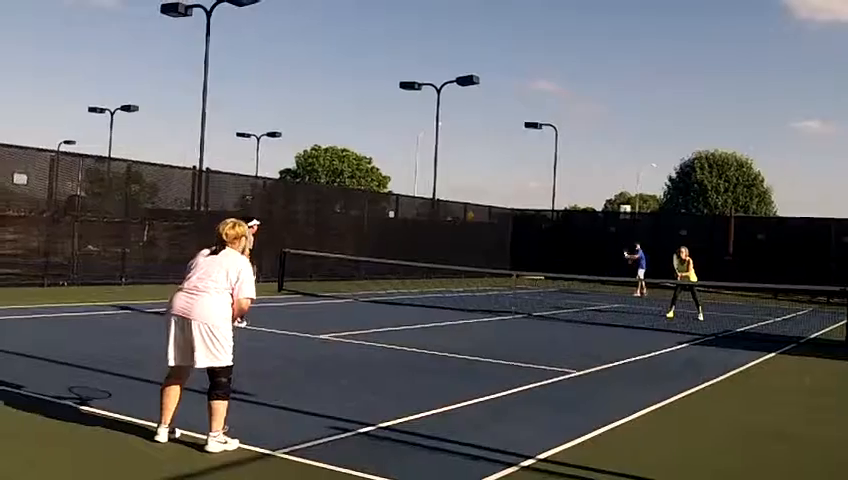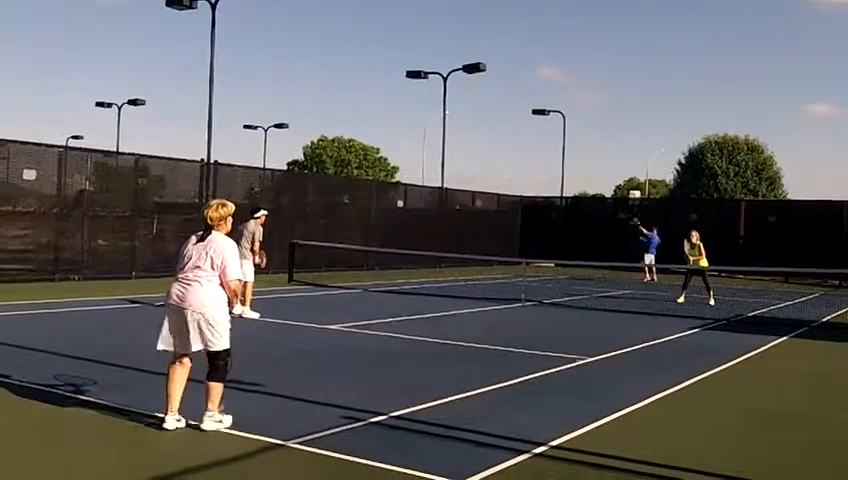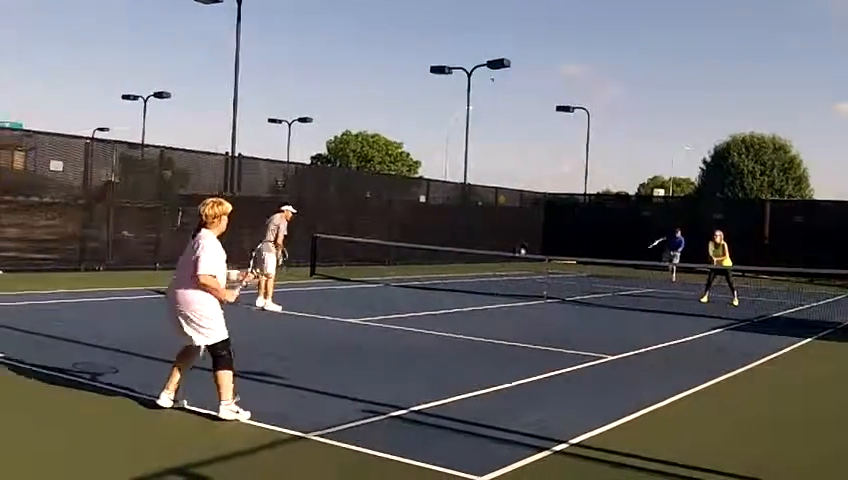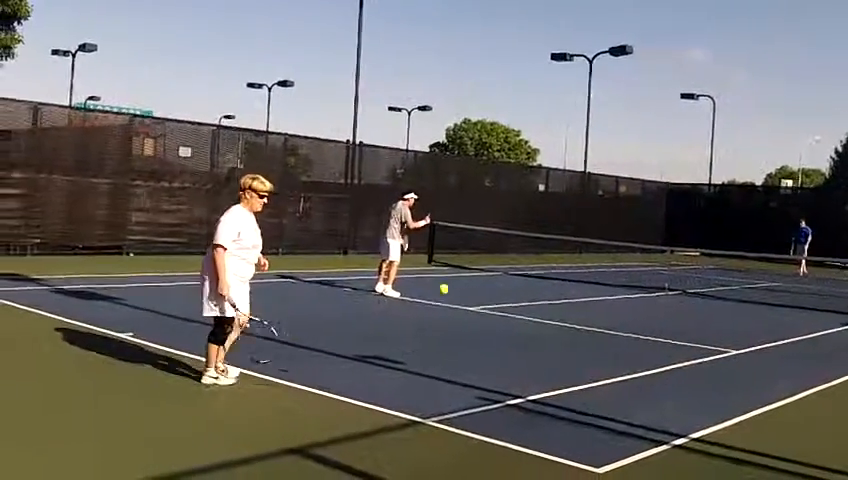
dt=1s
person 1, frame 1
left shoulder: (201, 255)
right shoulder: (241, 262)
right elbow: (243, 303)
right wrist: (233, 317)
left hip: (180, 308)
right hip: (210, 316)
left knee: (177, 371)
right knee: (221, 377)
left ankle: (163, 428)
right ankle: (215, 437)
person 1, frame 2
left shoulder: (192, 240)
right shoulder: (226, 245)
right elbow: (232, 285)
right wrist: (232, 300)
left hip: (178, 298)
right hip: (206, 304)
left knee: (181, 357)
right knee: (219, 360)
left ankle: (171, 415)
right ankle: (211, 416)
person 1, frame 3
left shoulder: (201, 238)
right shoulder: (208, 242)
right elbow: (204, 278)
right wrist: (225, 295)
left hip: (187, 301)
right hip: (197, 301)
left knee: (193, 348)
right knee: (222, 351)
left ankle: (167, 395)
right ankle: (228, 405)
person 1, frame 4
left shoulder: (249, 216)
right shoulder: (234, 216)
right elbow: (219, 248)
left wrist: (258, 257)
right wrist: (222, 282)
left hip: (238, 279)
right hip: (224, 277)
left knee: (240, 321)
right knee: (224, 323)
left ankle: (218, 364)
right ankle: (210, 372)
